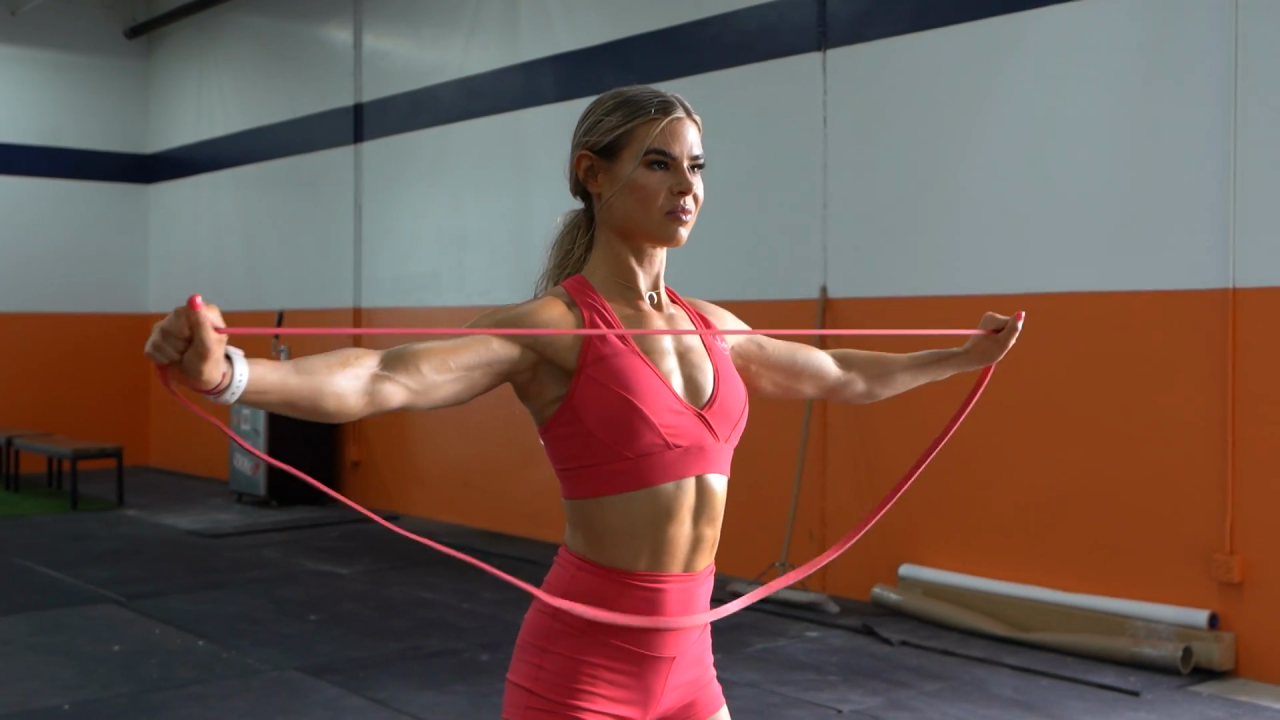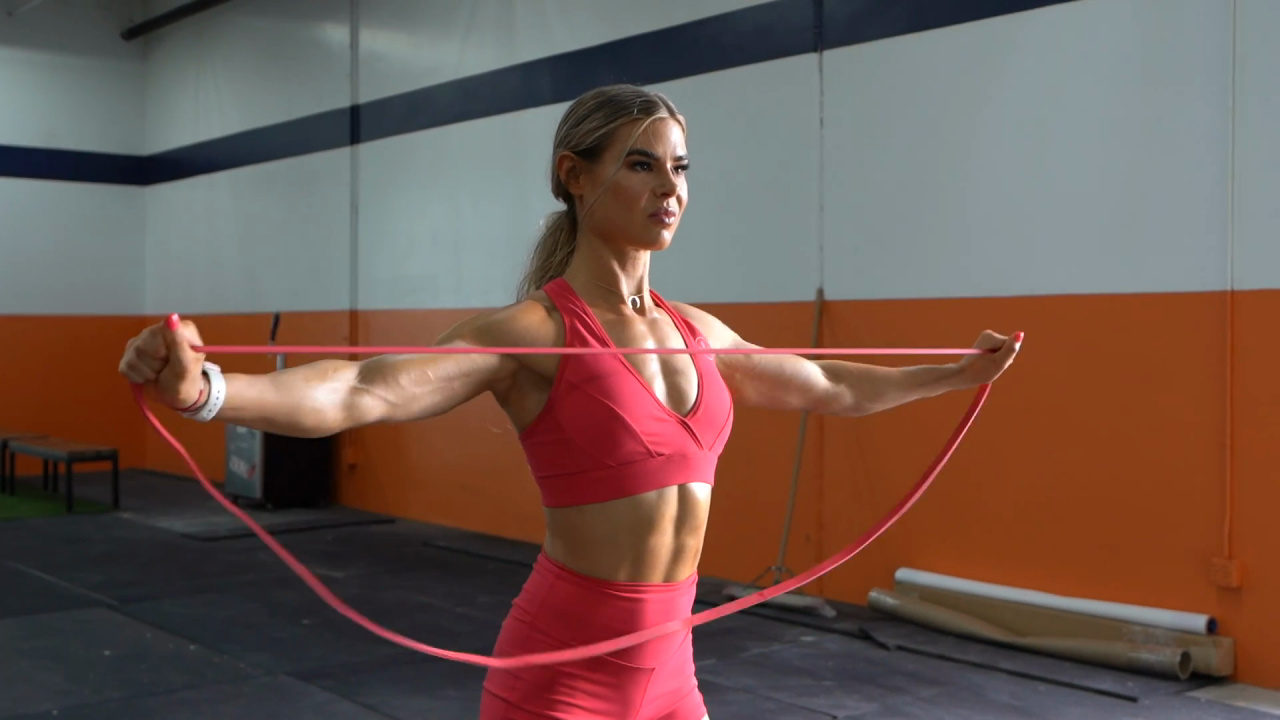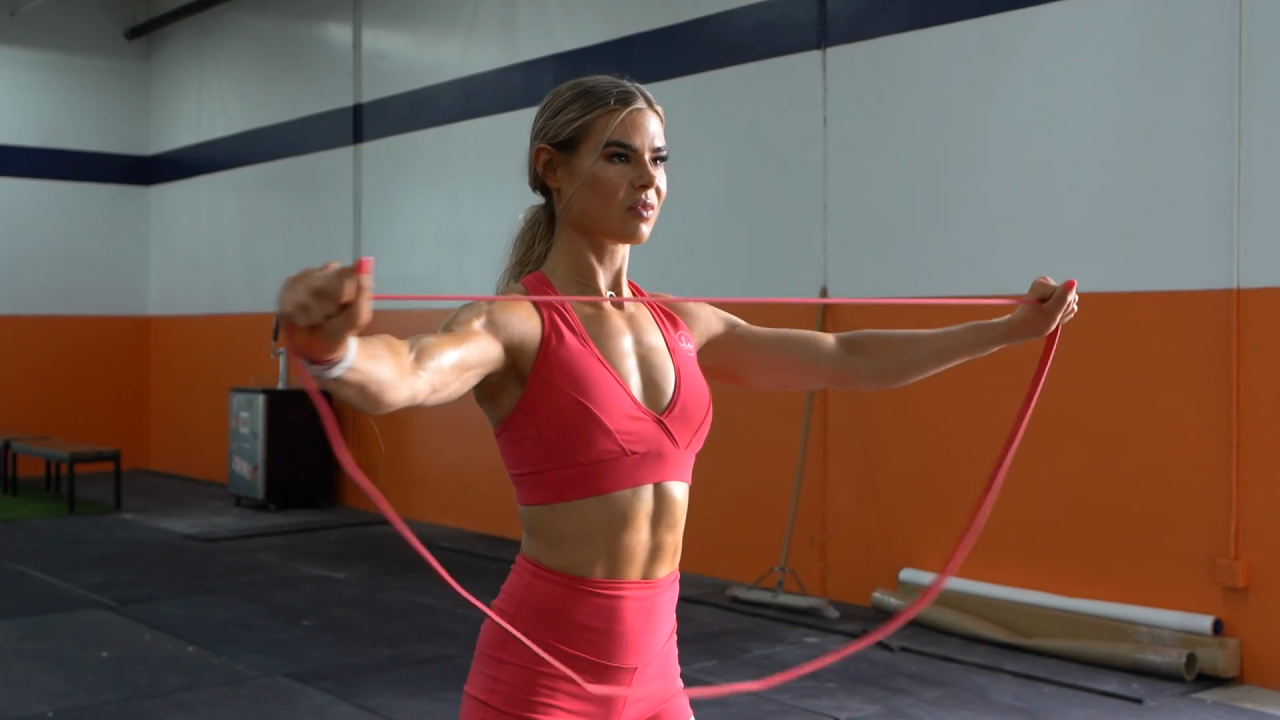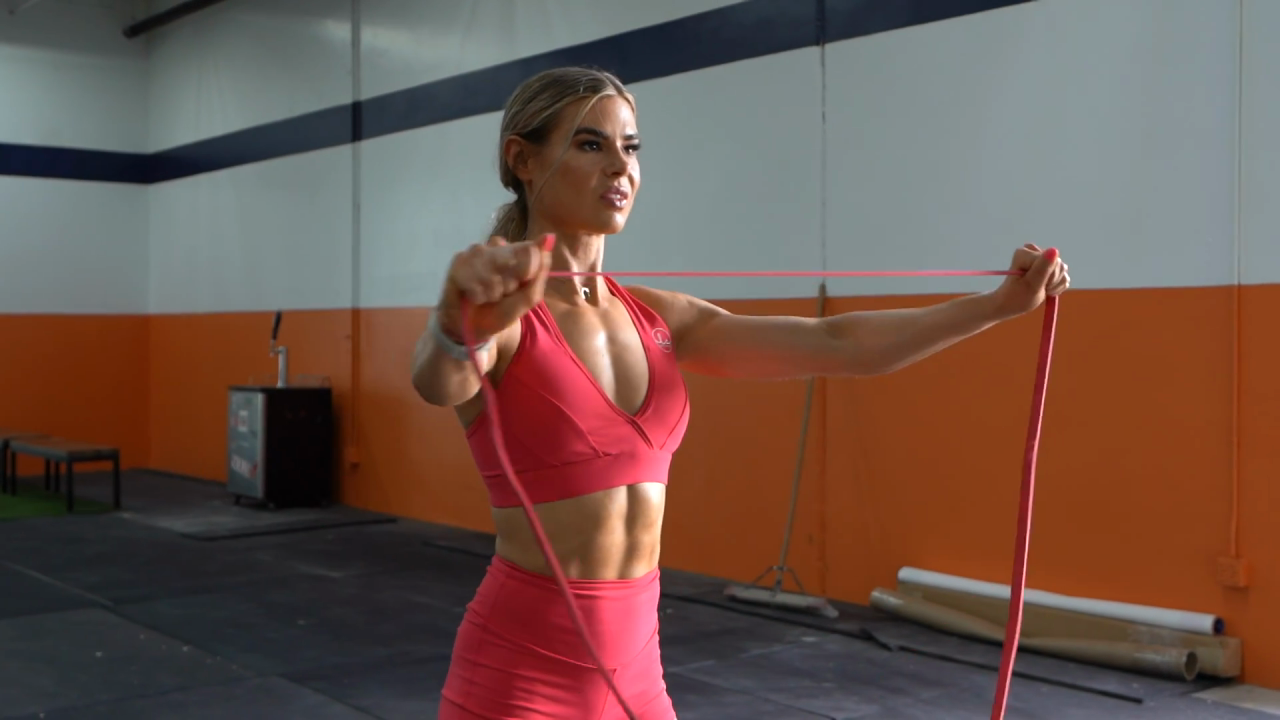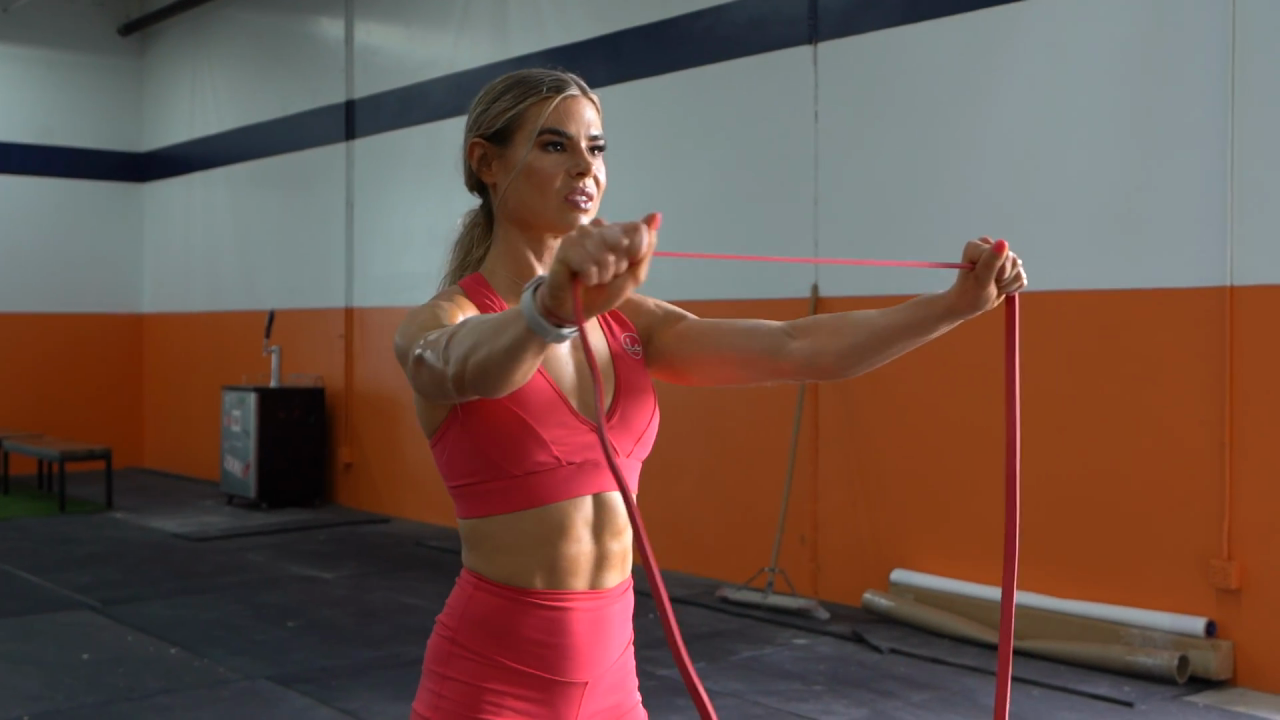
dt=0.3s
person 1, frame 1
left shoulder: (708, 327)
right shoulder: (546, 326)
left elbow: (840, 377)
right elbow: (381, 380)
left wrist: (966, 356)
right wrist: (225, 374)
person 1, frame 2
left shoulder: (690, 332)
right shoulder: (525, 332)
left elbow: (829, 387)
right elbow: (357, 395)
left wrist: (960, 372)
right wrist: (199, 390)
person 1, frame 3
left shoulder: (678, 326)
right shoulder: (509, 322)
left elbow: (850, 360)
right elbow: (405, 374)
left wrist: (1011, 328)
right wrist: (331, 347)
person 1, frame 4
left shoulder: (658, 317)
right shoulder: (473, 322)
left elbow: (837, 344)
right elbow: (442, 377)
left wrist: (1001, 303)
right wrist: (465, 319)
person 1, frame 5
left shoulder: (629, 324)
right shoulder: (438, 327)
left elbow: (797, 349)
right elbow: (478, 366)
left wrist: (957, 302)
right wrist: (553, 305)
